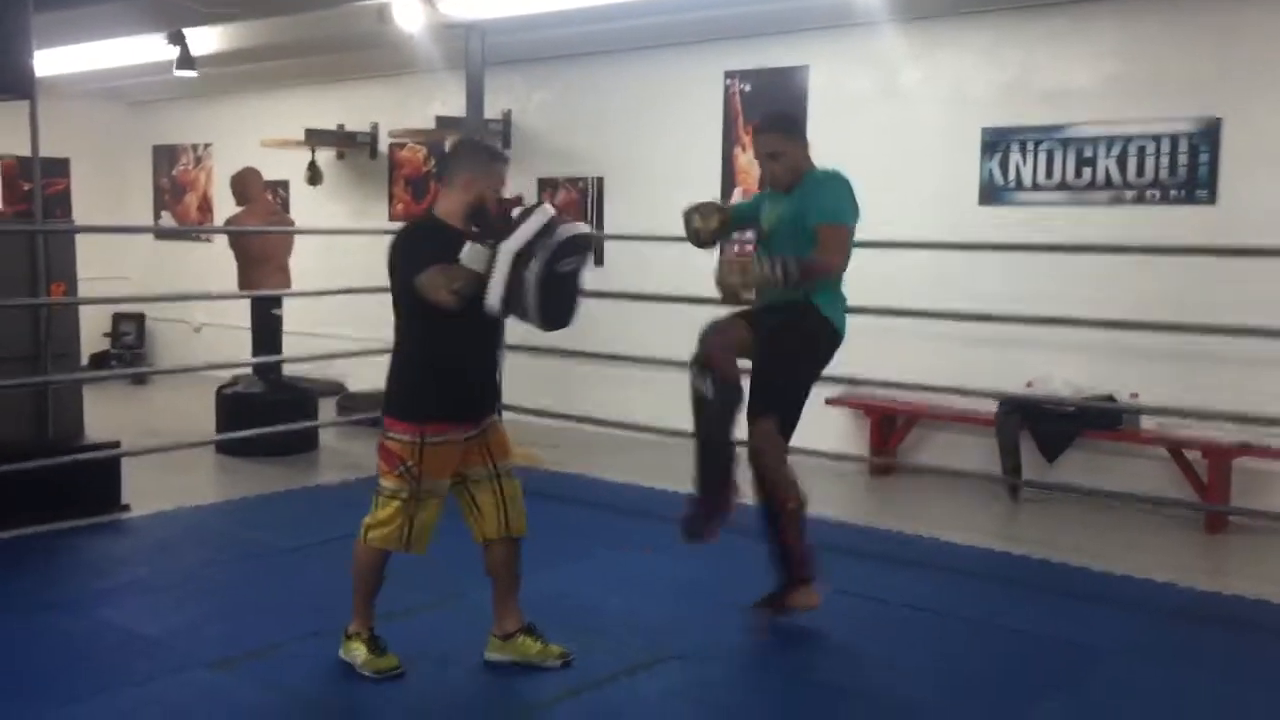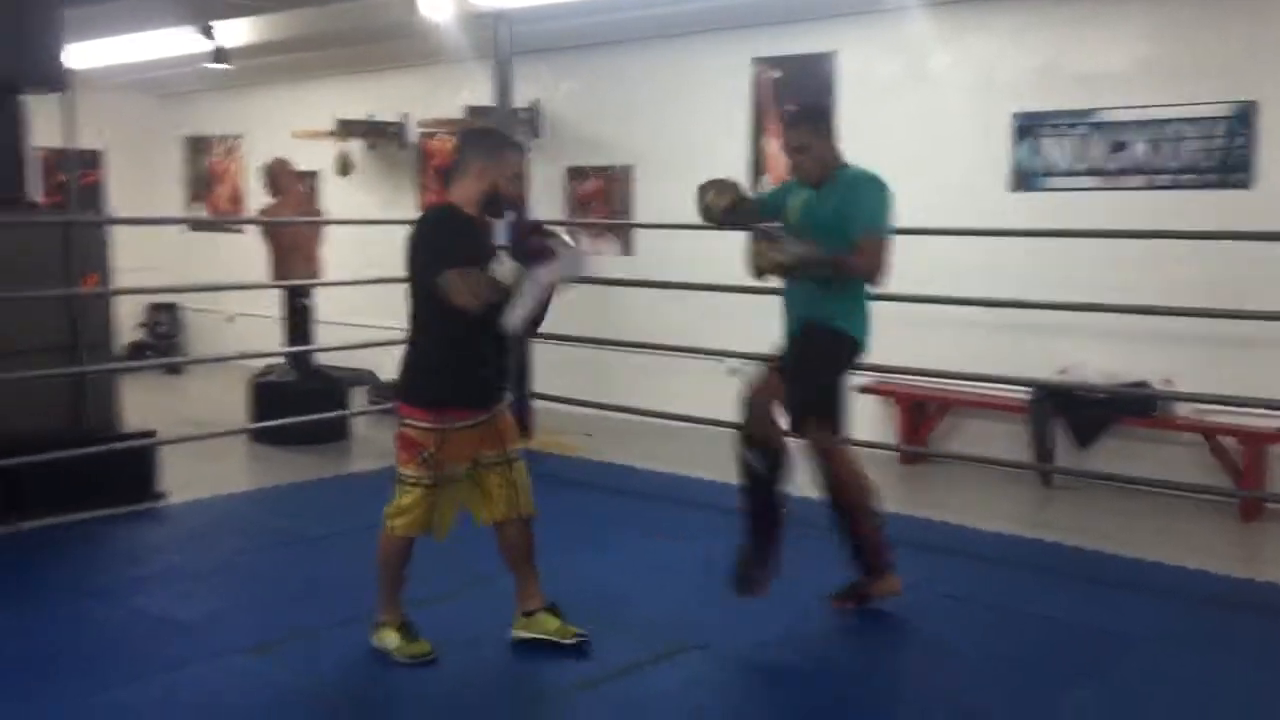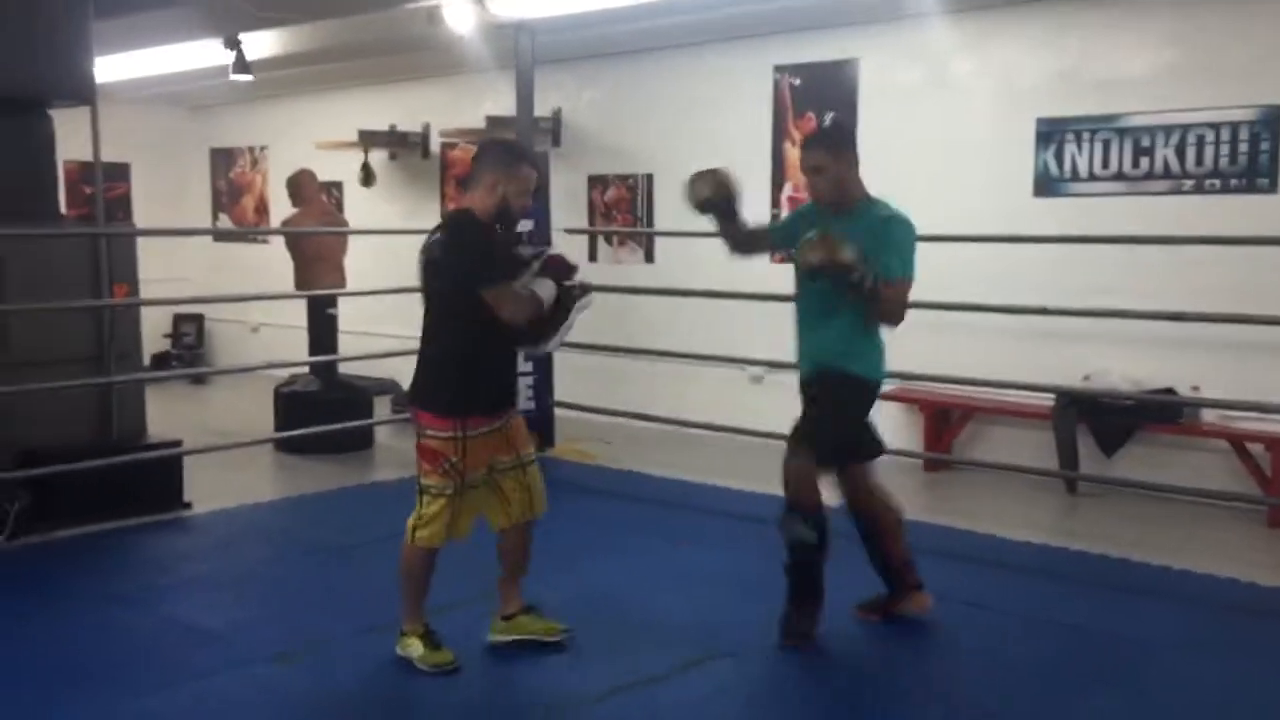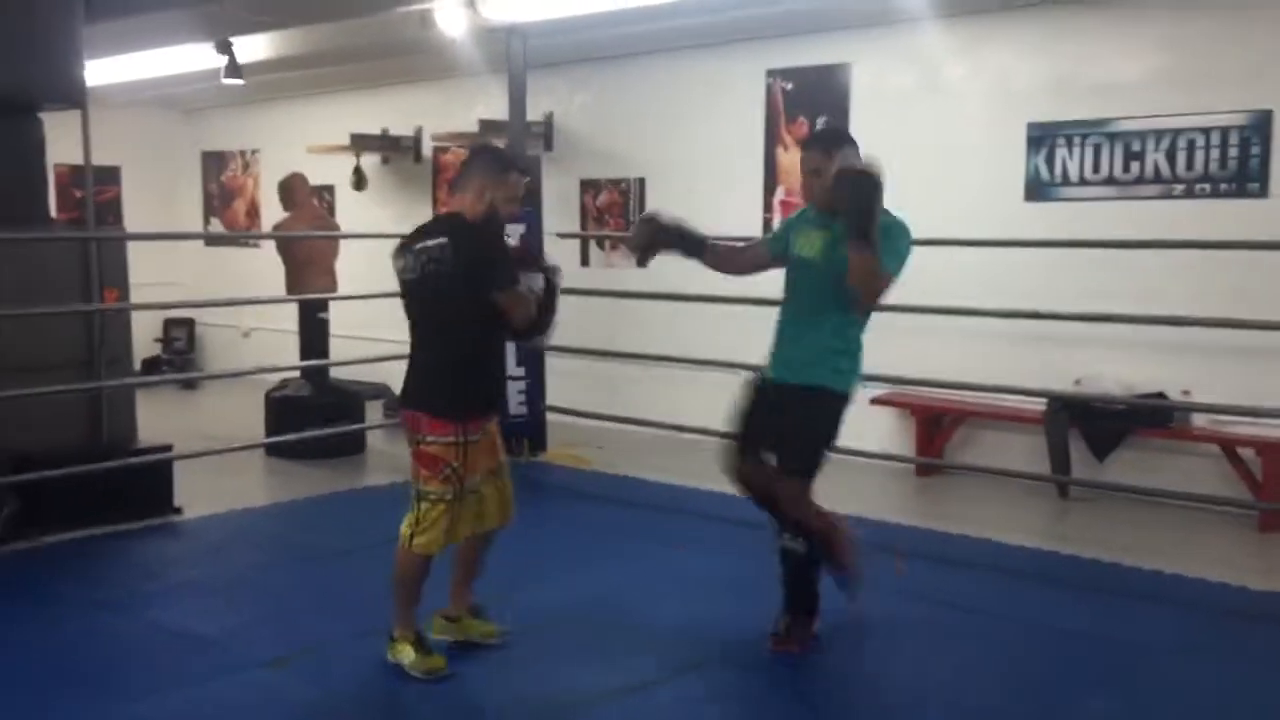
dt=0.1s
person 1, frame 1
left shoulder: (478, 242)
right shoulder: (416, 240)
right elbow: (449, 292)
right wrist: (486, 241)
left hip: (477, 412)
right hip: (420, 417)
left knee: (503, 521)
right knee: (388, 526)
left ankle: (508, 632)
right ankle: (359, 633)
person 1, frame 2
left shoulder: (474, 230)
right shoulder: (441, 229)
left elbow: (498, 307)
right elbow: (471, 298)
right wrist: (514, 258)
left hip: (484, 397)
right hip: (434, 401)
left knee: (512, 503)
right knee: (409, 513)
left ankle: (532, 610)
right ankle: (388, 622)
person 1, frame 3
left shoulder: (488, 237)
right shoulder: (464, 237)
left elbow: (531, 321)
right elbow: (514, 311)
left wrist: (551, 288)
right wrist: (550, 279)
left hip: (495, 402)
right hip: (450, 408)
left knee: (520, 505)
right knee: (432, 523)
left ankle: (511, 613)
right ankle: (412, 630)
person 1, frame 4
left shoulder: (414, 245)
right shoulder: (477, 242)
right elbow: (523, 317)
left wrist: (505, 272)
right wrist: (536, 277)
left hip: (467, 402)
right hip: (443, 408)
left knee: (485, 510)
right knee: (429, 524)
left ankle: (458, 612)
right ankle: (403, 635)
person 2, frame 1
left shoulder: (830, 187)
right shoulder: (775, 197)
left elbow: (832, 261)
right elbow: (729, 221)
left wrist: (770, 271)
right wrist: (710, 218)
left hip: (807, 318)
right hip: (781, 324)
left knee: (716, 340)
right knee: (765, 445)
left ankle: (716, 488)
right ankle: (798, 579)
person 2, frame 2
left shoulder: (863, 188)
right shoulder: (796, 192)
left elbow: (869, 268)
right elbow: (745, 212)
left wrist: (807, 258)
right wrist: (725, 198)
left hip: (832, 328)
right hip: (808, 328)
left knee: (757, 399)
right knee: (826, 445)
left ankle: (764, 538)
right ankle: (877, 571)
person 2, frame 3
left shoulder: (889, 227)
right shoulder: (809, 217)
left elbow: (892, 311)
right elbow: (750, 242)
left wrist: (853, 270)
right wrist: (722, 210)
left hip: (848, 371)
right hip: (818, 366)
left knee: (798, 471)
right knee: (857, 483)
left ankle: (805, 602)
right ankle: (907, 590)
person 2, frame 4
left shoulder: (890, 233)
right shoulder: (802, 222)
left elbow: (864, 297)
right elbow: (743, 259)
left wrist: (860, 224)
right wrist: (683, 238)
left hip: (822, 381)
right hip: (782, 370)
left knee: (787, 491)
right knee: (747, 471)
left ankle: (799, 615)
right ankle: (833, 543)
person 3, frame 1
left shoulder: (238, 223)
right shoulder: (284, 219)
left elbow: (244, 257)
right elbow: (281, 257)
left hip: (260, 291)
right hip: (280, 287)
left knee: (264, 352)
person 3, frame 2
left shoulder: (271, 214)
right shoulder: (312, 209)
left hip: (292, 280)
right hip: (308, 277)
left knee: (297, 342)
left ankle: (299, 374)
right ankle: (303, 372)
person 3, frame 3
left shoulder: (295, 224)
right shoulder: (338, 219)
left hip: (316, 290)
right hip: (334, 285)
left knee: (320, 349)
left ankle: (323, 384)
right ankle: (327, 382)
person 3, frame 4
left shoulder: (285, 228)
right shoulder: (330, 223)
left elbow: (294, 262)
right elbow: (328, 259)
left hip: (307, 294)
right hip: (325, 291)
left knee: (312, 354)
right ankle: (319, 388)
